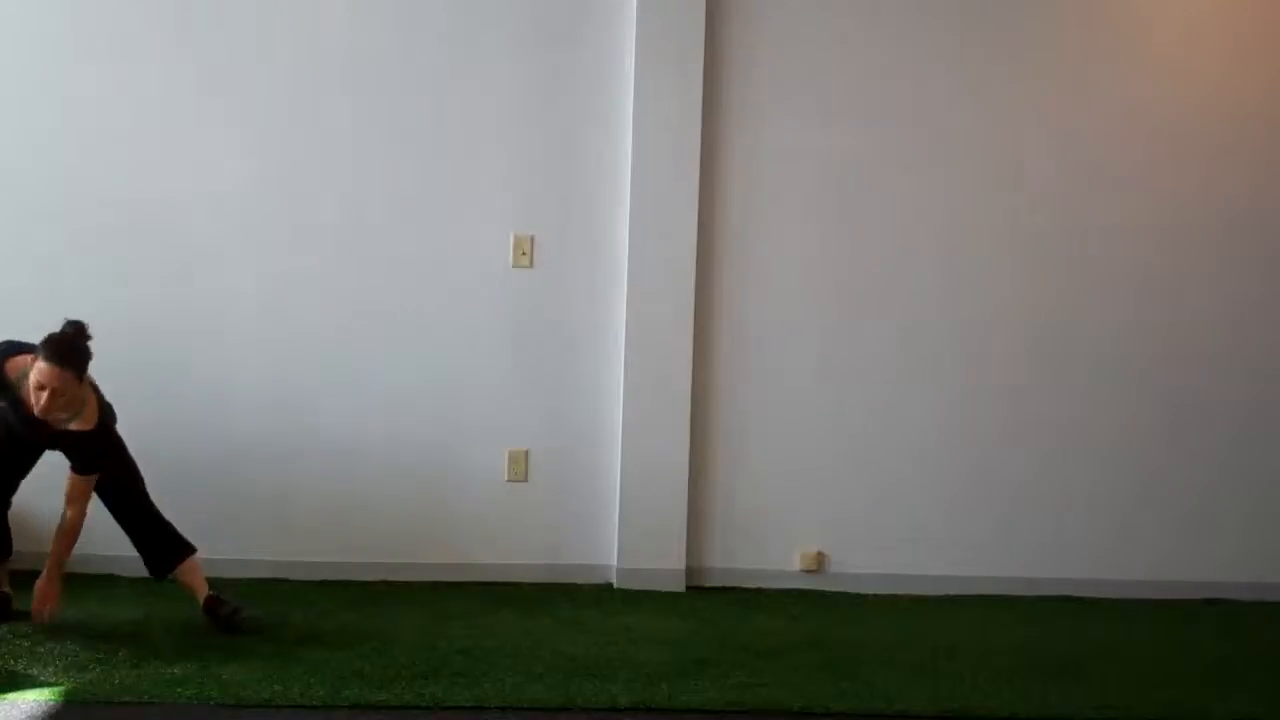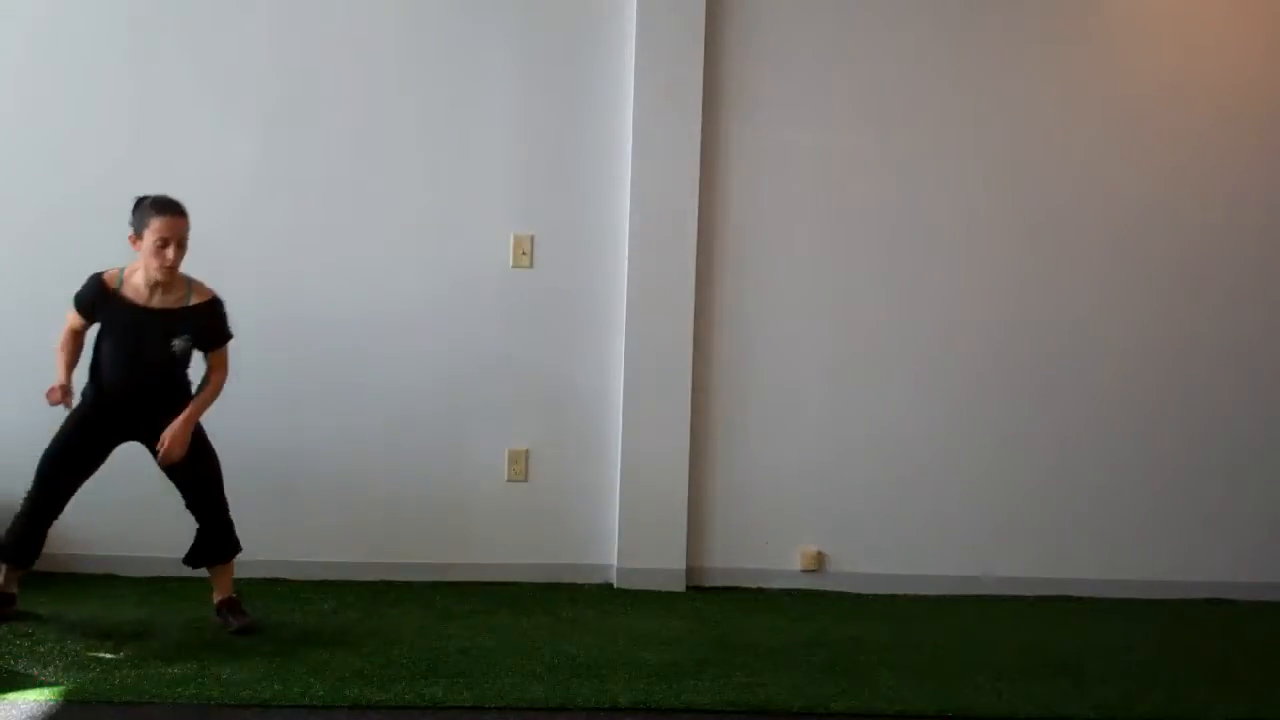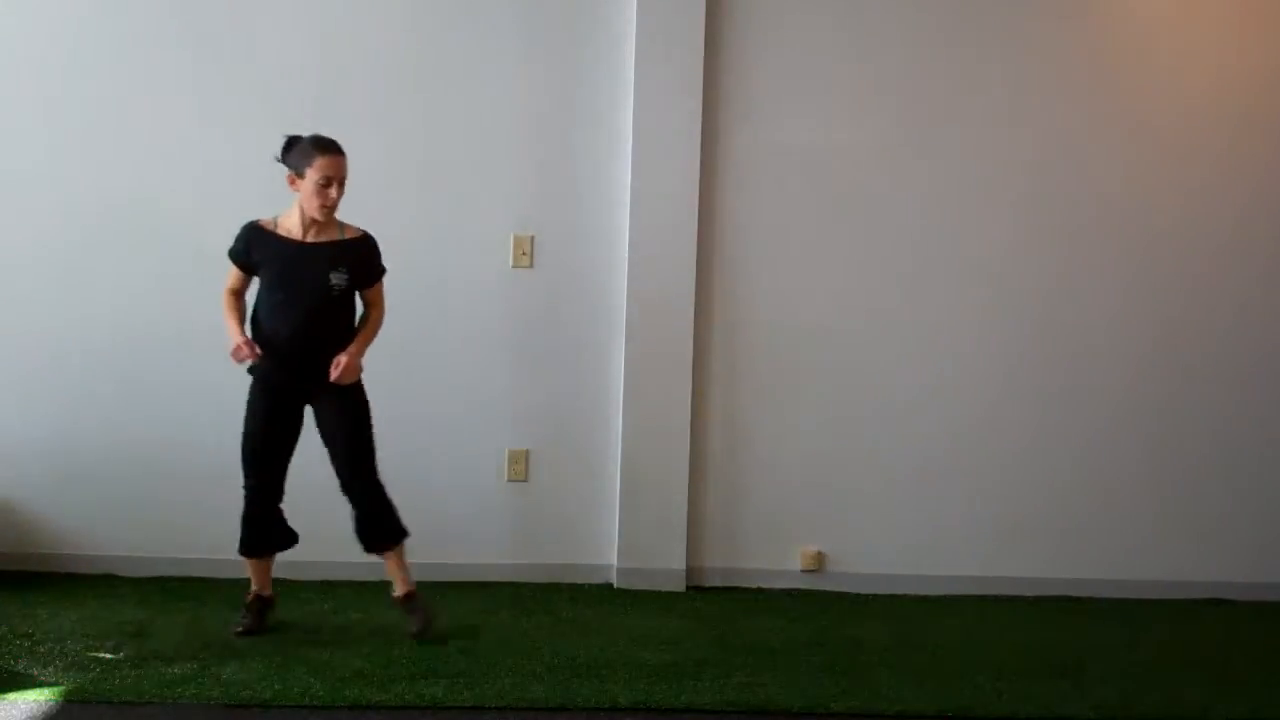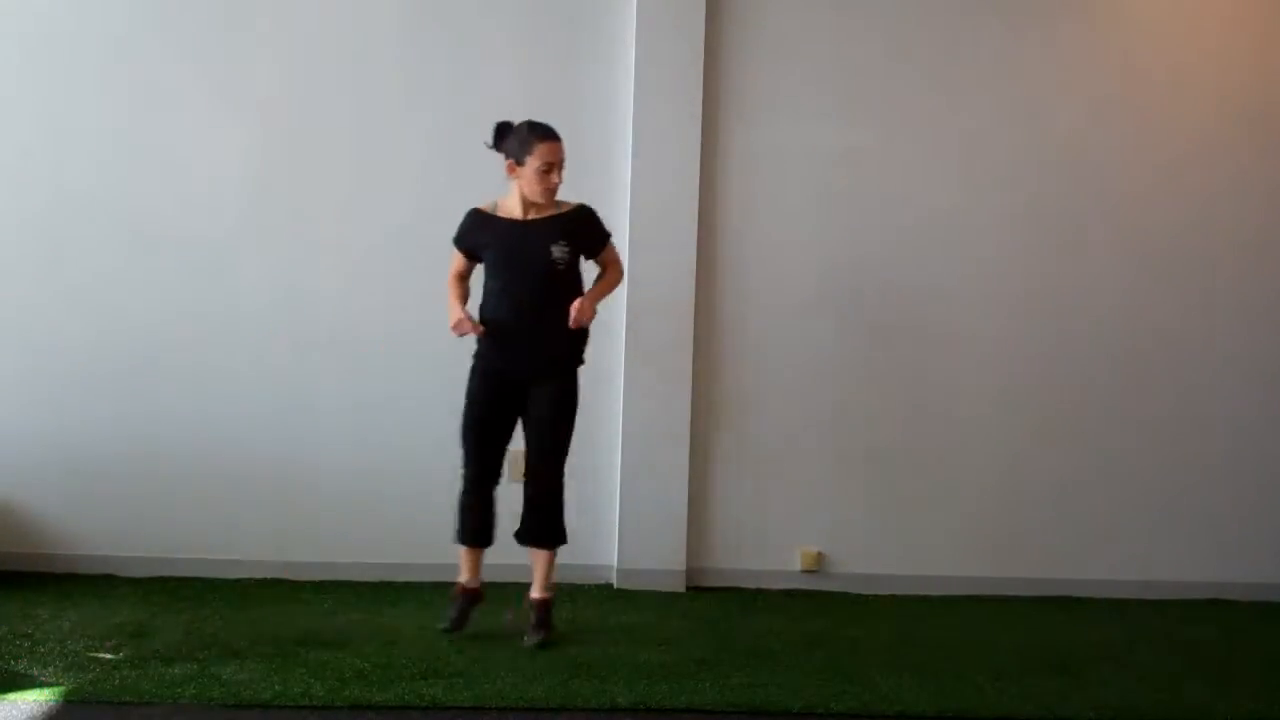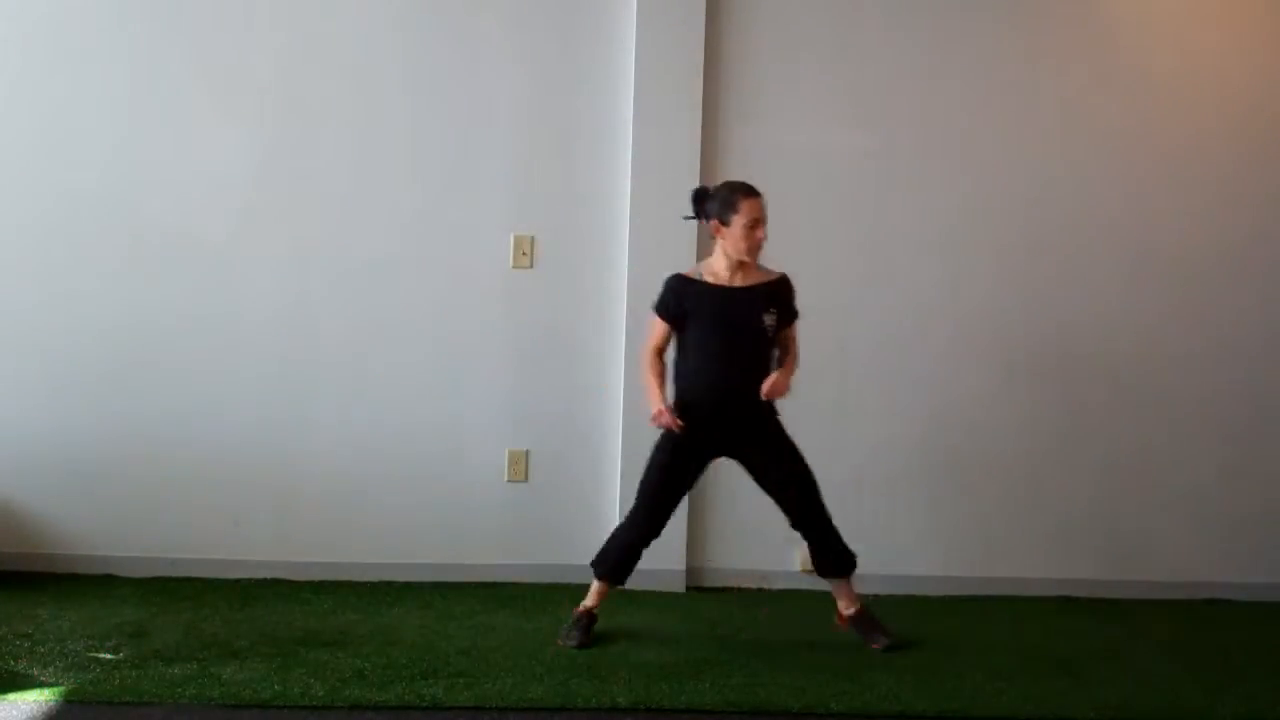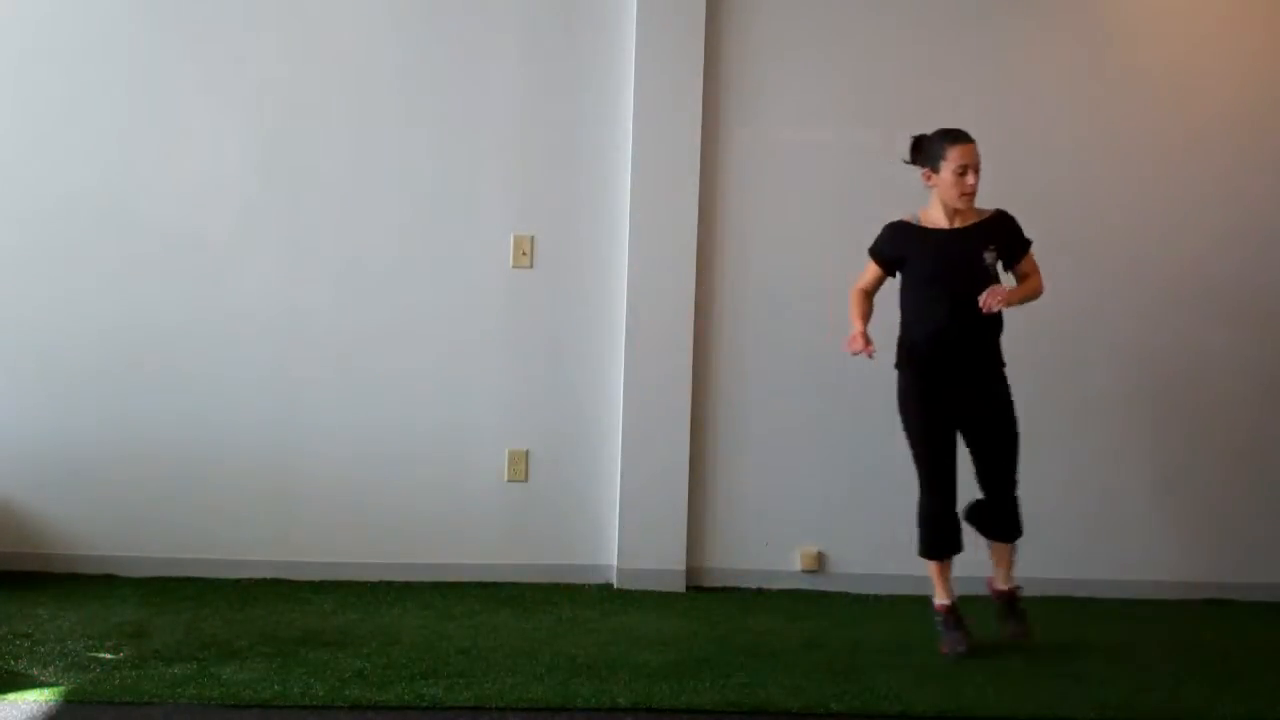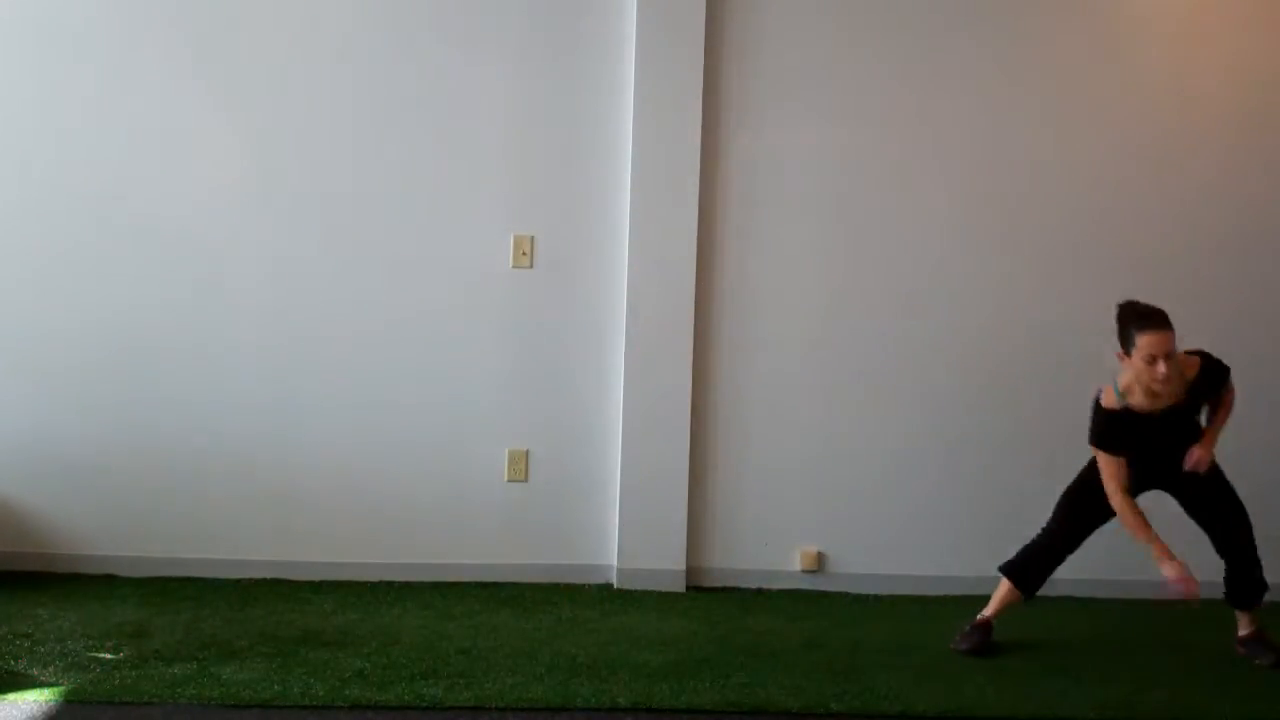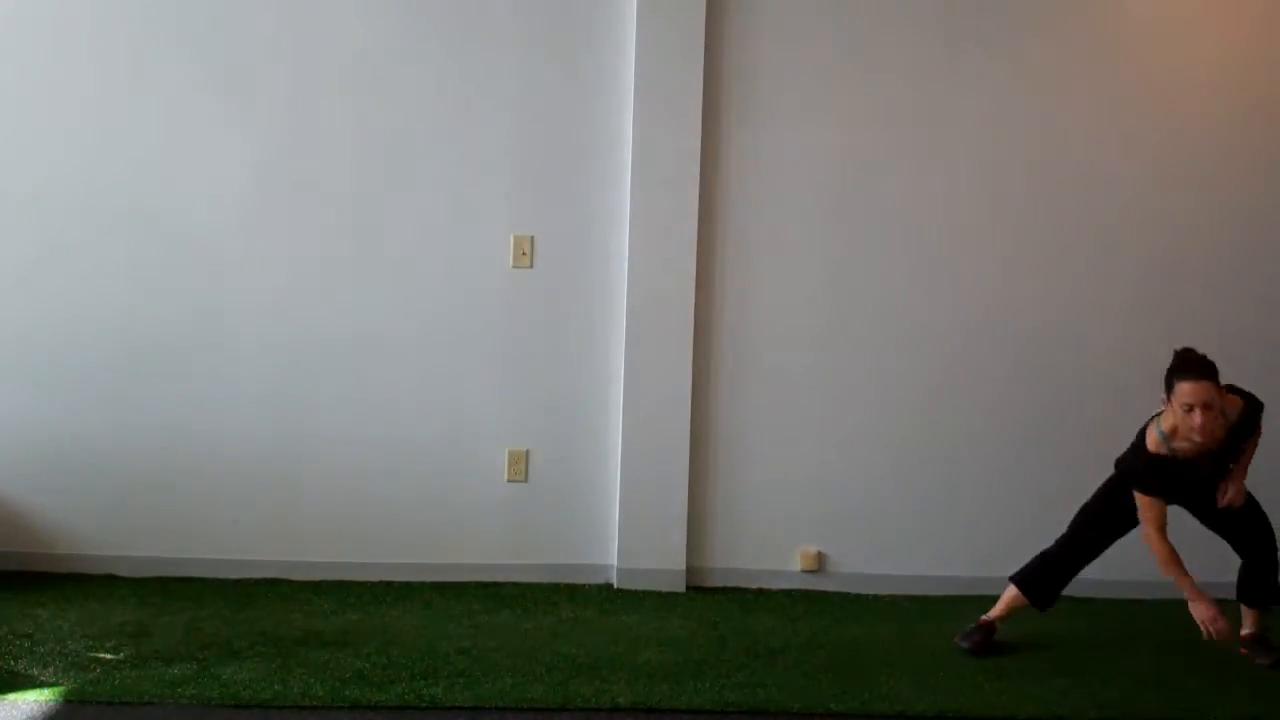
dt=0.4s
person 1, frame 1
left shoulder: (89, 421)
left elbow: (75, 508)
left wrist: (51, 578)
left hip: (83, 436)
left knee: (138, 512)
left ankle: (208, 598)
person 1, frame 2
left shoulder: (202, 306)
right shoulder: (104, 288)
left elbow: (218, 368)
right elbow: (73, 330)
left wrist: (185, 422)
right wrist: (63, 376)
left hip: (169, 414)
right hip: (105, 406)
left knee: (209, 499)
right knee: (46, 494)
left ankle: (225, 598)
person 1, frame 3
left shoulder: (357, 246)
right shoulder: (257, 236)
left elbow: (374, 308)
right elbow: (232, 292)
left wrist: (355, 350)
right wrist: (238, 334)
left hip: (333, 380)
right hip: (274, 377)
left knee: (359, 481)
right knee: (261, 487)
left ankle: (404, 591)
right ankle: (260, 593)
person 1, frame 4
left shoulder: (577, 220)
right shoulder: (481, 223)
left elbow: (614, 268)
right elbow: (457, 276)
left wrist: (591, 300)
right wrist: (458, 310)
left hip: (555, 368)
right hip: (495, 365)
left knee: (545, 476)
right knee: (479, 472)
left ankle: (540, 597)
right ankle: (468, 583)
person 1, frame 5
left shoulder: (775, 286)
right shoulder: (684, 288)
left elbow: (787, 347)
right elbow: (653, 350)
left wrist: (783, 374)
right wrist: (656, 398)
left hip: (755, 422)
right hip: (695, 426)
left knee: (810, 511)
right knee: (646, 516)
left ankle: (851, 611)
right ankle: (590, 608)
person 1, frame 6
left shoulder: (997, 227)
right shoulder: (901, 234)
left elbow: (1035, 283)
right elbow: (863, 289)
left wrist: (1010, 295)
right wrist: (859, 328)
left hip: (981, 372)
right hip: (921, 373)
left knee: (1000, 480)
right knee: (937, 485)
left ankle: (1003, 586)
right ankle: (944, 604)
person 1, frame 7
left shoulder: (1200, 370)
right shoulder: (1111, 409)
left elbow: (1225, 394)
right elbow: (1117, 494)
left wrist: (1208, 440)
right wrist: (1164, 559)
left hip: (1187, 462)
right hip: (1128, 465)
left knee: (1237, 536)
right knee: (1058, 537)
left ankle: (1248, 632)
right ankle: (985, 620)
person 1, frame 8
left shoulder: (1242, 408)
right shoulder: (1155, 448)
right elbow: (1152, 532)
left wrist: (1238, 474)
right wrist: (1195, 598)
left hip: (1208, 482)
right hip: (1140, 482)
right knee: (1072, 548)
left ankle: (1251, 633)
right ankle: (990, 621)
